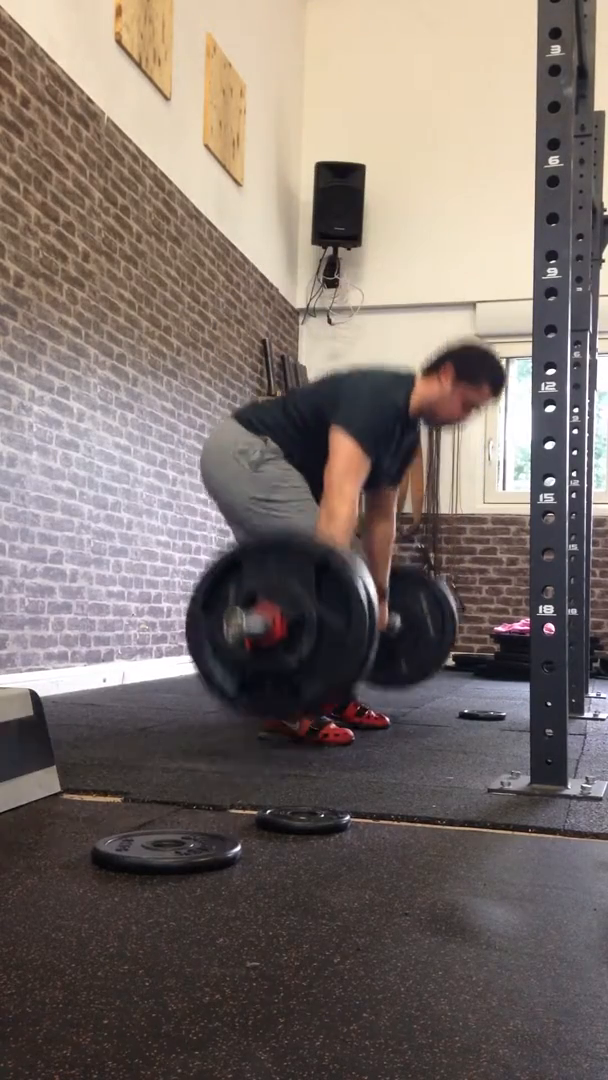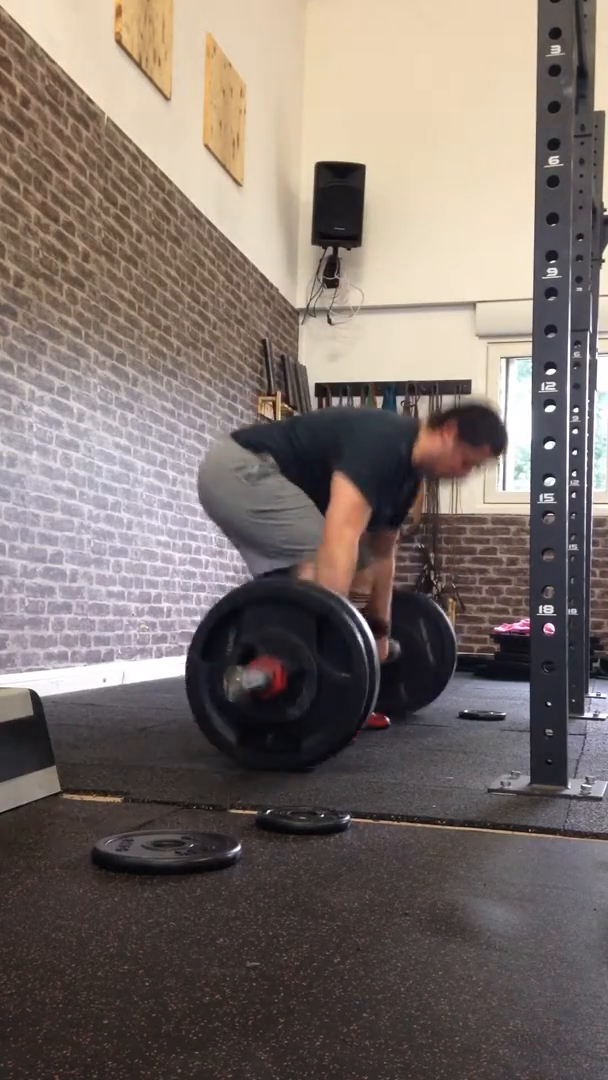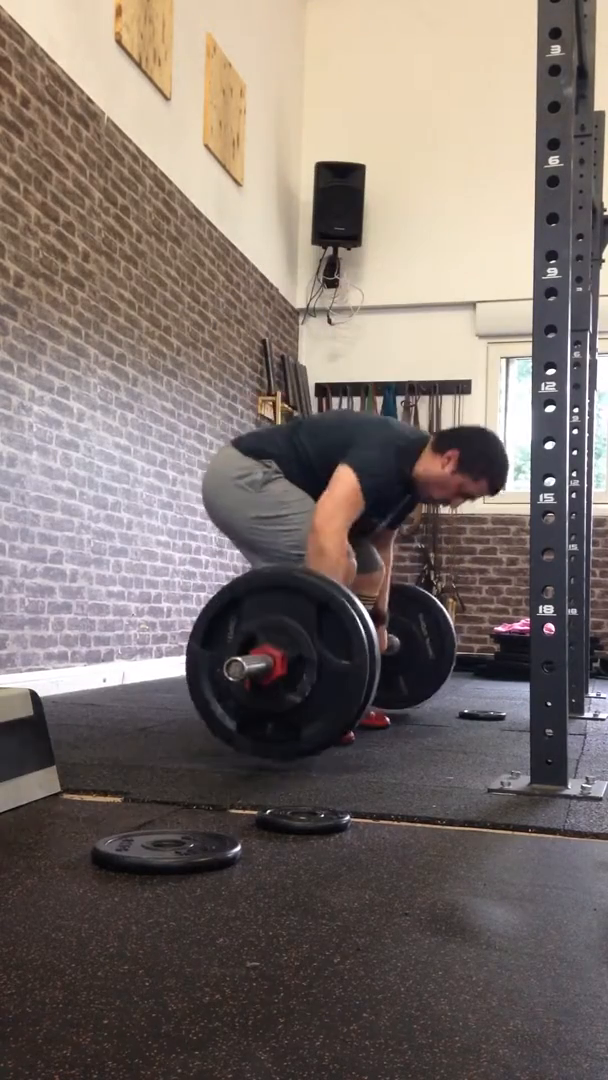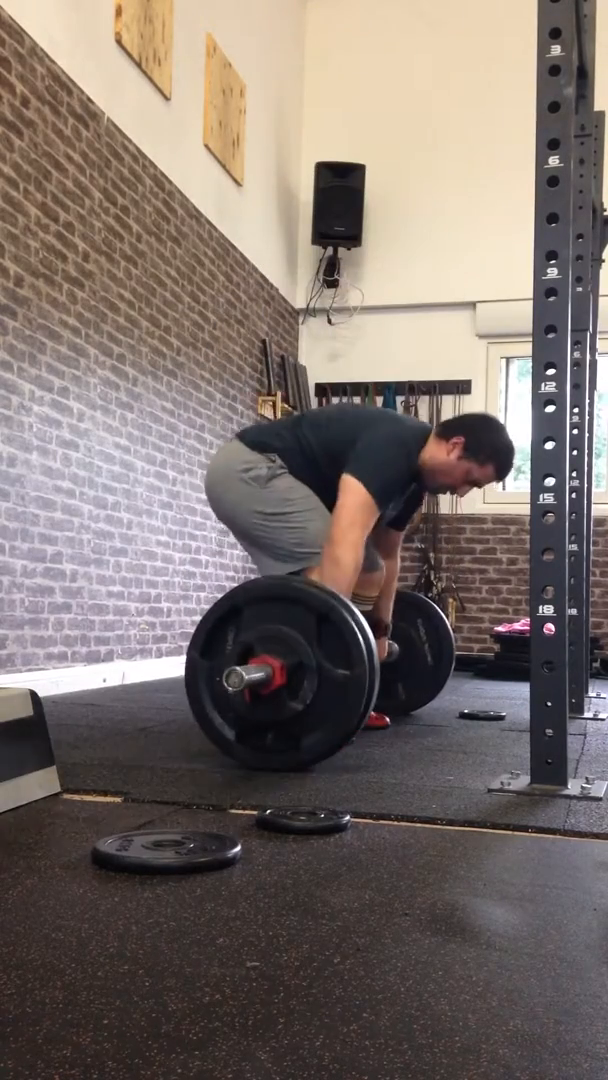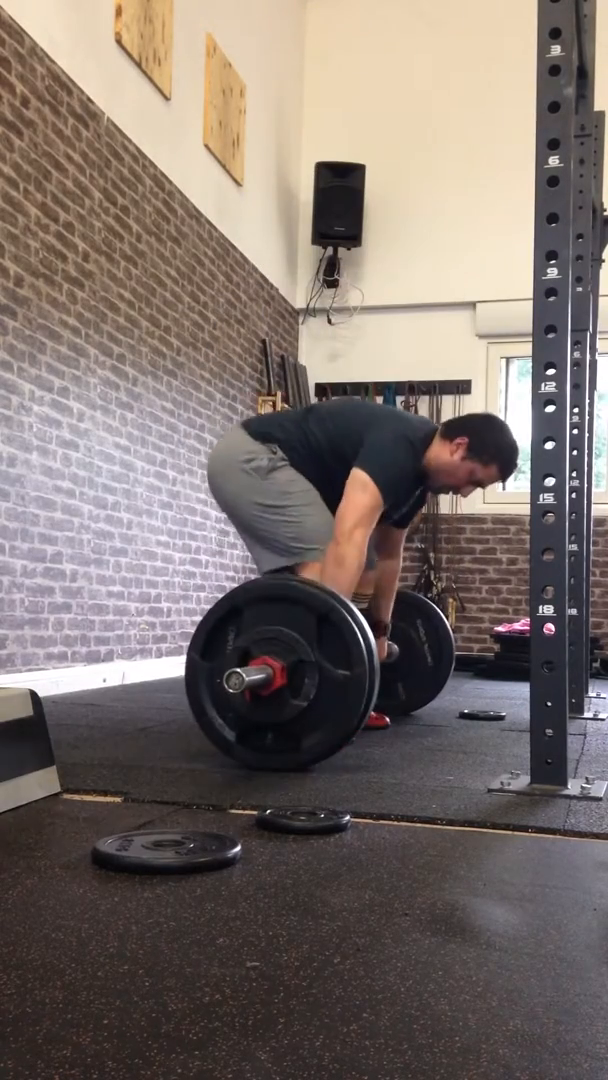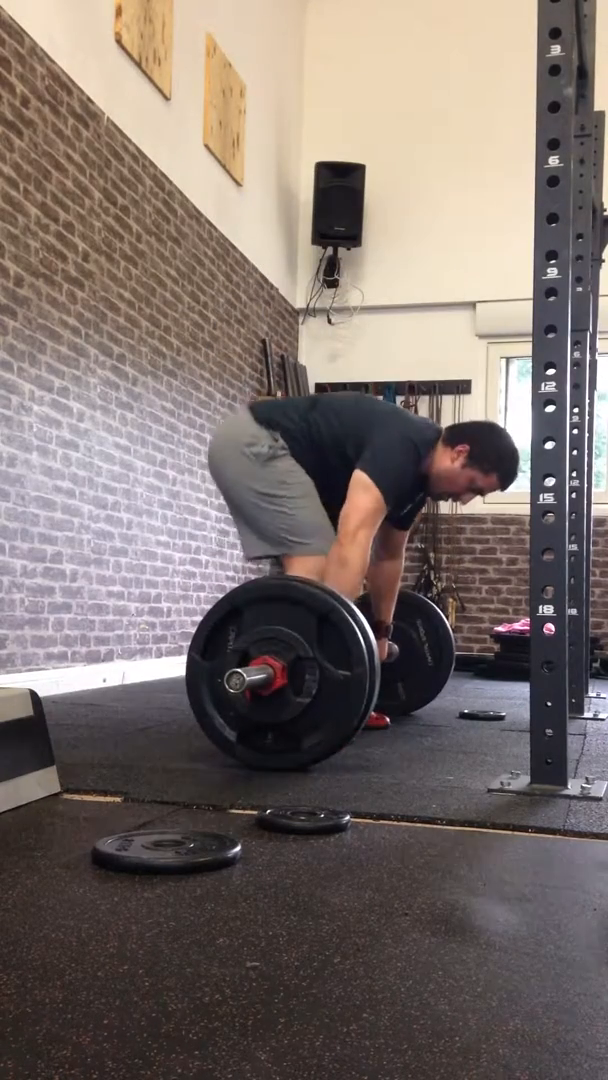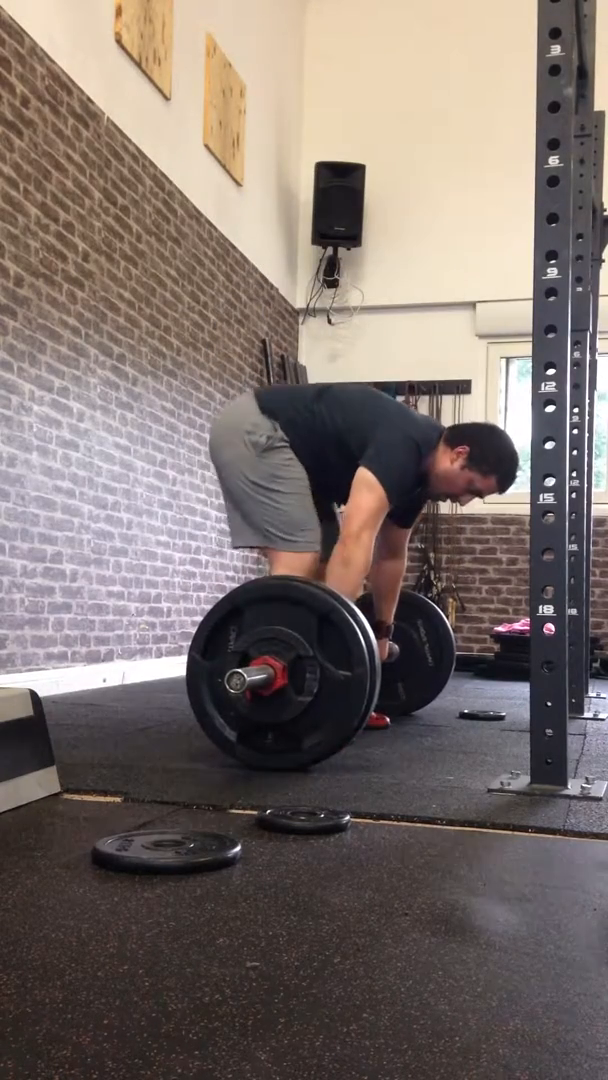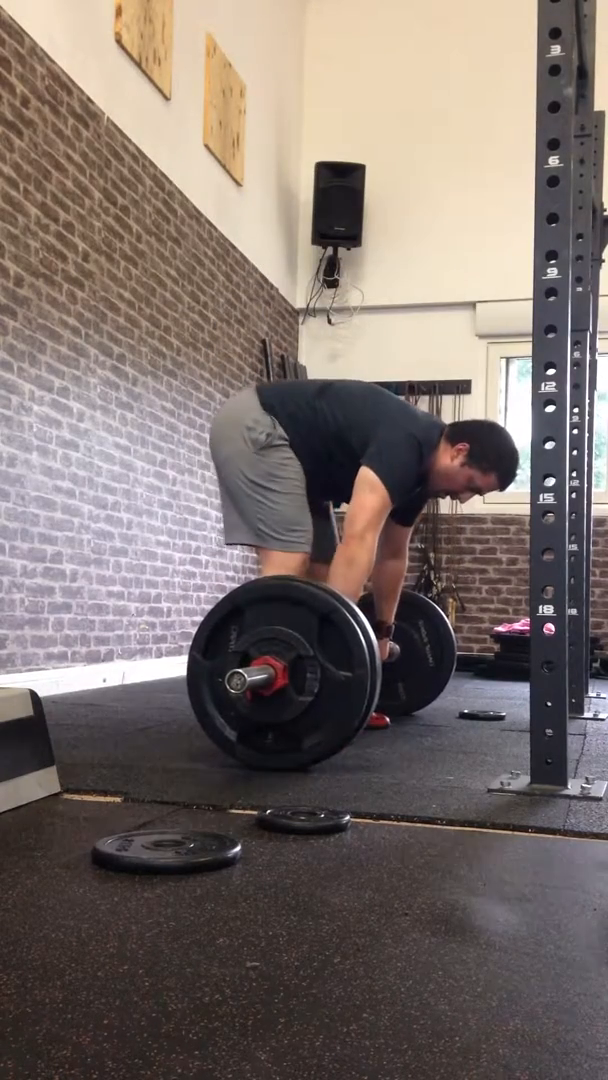
dt=0.1s
person 1, frame 1
left shoulder: (406, 431)
right shoulder: (378, 400)
left elbow: (381, 517)
right elbow: (340, 497)
left wrist: (380, 594)
left hip: (276, 463)
right hip: (243, 450)
left ankle: (331, 697)
person 1, frame 2
left shoulder: (406, 473)
right shoulder: (383, 447)
left elbow: (383, 555)
right elbow: (339, 541)
left wrist: (380, 629)
left hip: (262, 476)
right hip: (237, 467)
left knee: (362, 573)
right knee: (320, 564)
person 1, frame 3
left shoulder: (407, 482)
right shoulder: (389, 452)
left elbow: (380, 549)
right elbow: (327, 525)
left wrist: (378, 621)
left hip: (260, 482)
right hip: (242, 475)
left knee: (366, 571)
right knee: (332, 572)
person 1, frame 4
left shoulder: (413, 475)
right shoulder: (393, 447)
left elbow: (386, 556)
right elbow: (345, 540)
left wrist: (380, 631)
left hip: (264, 473)
right hip: (246, 468)
left knee: (368, 572)
right knee: (331, 568)
person 1, frame 5
left shoulder: (417, 475)
right shoulder: (400, 446)
left elbow: (389, 555)
right elbow: (350, 537)
left wrist: (380, 630)
left hip: (267, 467)
right hip: (250, 459)
left knee: (364, 572)
right knee: (328, 565)
person 1, frame 6
left shoulder: (417, 474)
right shoulder: (402, 448)
left elbow: (389, 557)
right elbow: (353, 539)
left wrist: (381, 631)
left hip: (263, 447)
right hip: (251, 440)
left knee: (335, 573)
right knee: (313, 560)
person 1, frame 7
left shoulder: (417, 471)
right shoulder: (403, 447)
left elbow: (391, 555)
right elbow: (356, 539)
left wrist: (382, 631)
left hip: (264, 439)
right hip: (253, 429)
left knee: (327, 568)
right knee: (300, 559)
person 1, frame 8
left shoulder: (418, 469)
right shoulder: (405, 444)
left elbow: (392, 555)
right elbow: (358, 538)
left wrist: (382, 632)
left hip: (283, 442)
right hip: (254, 426)
left knee: (320, 572)
right knee: (289, 562)
